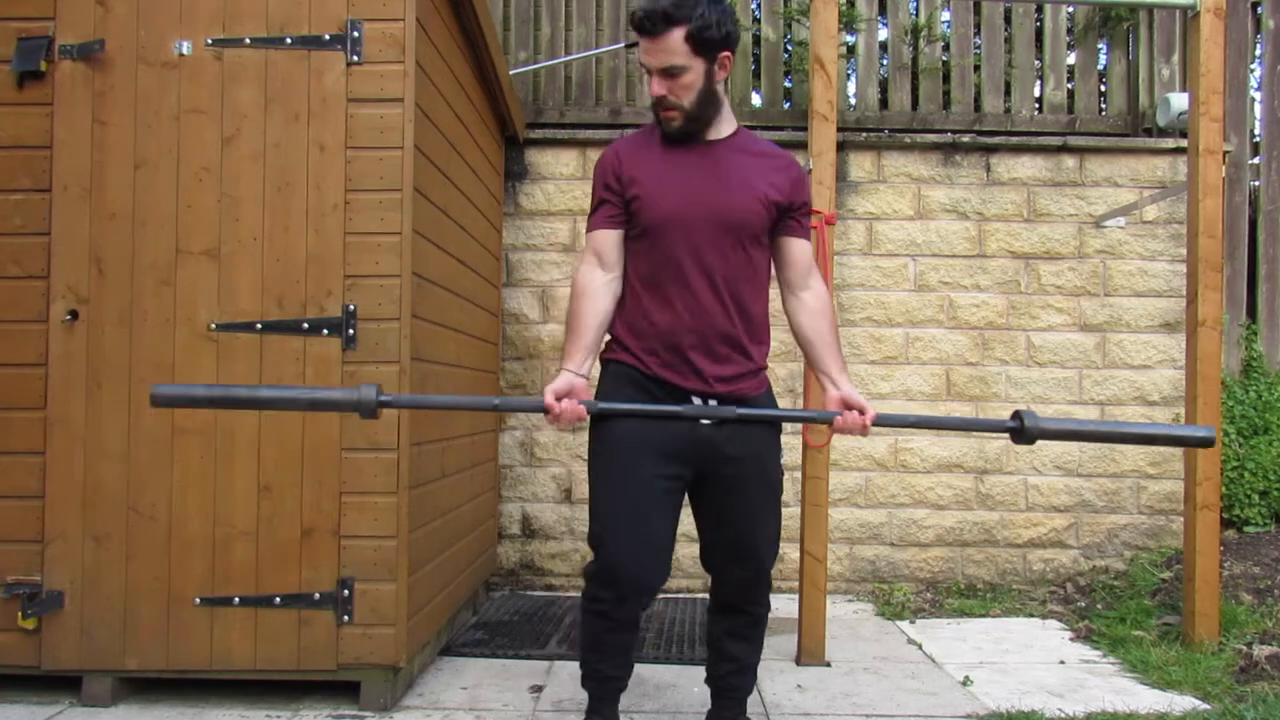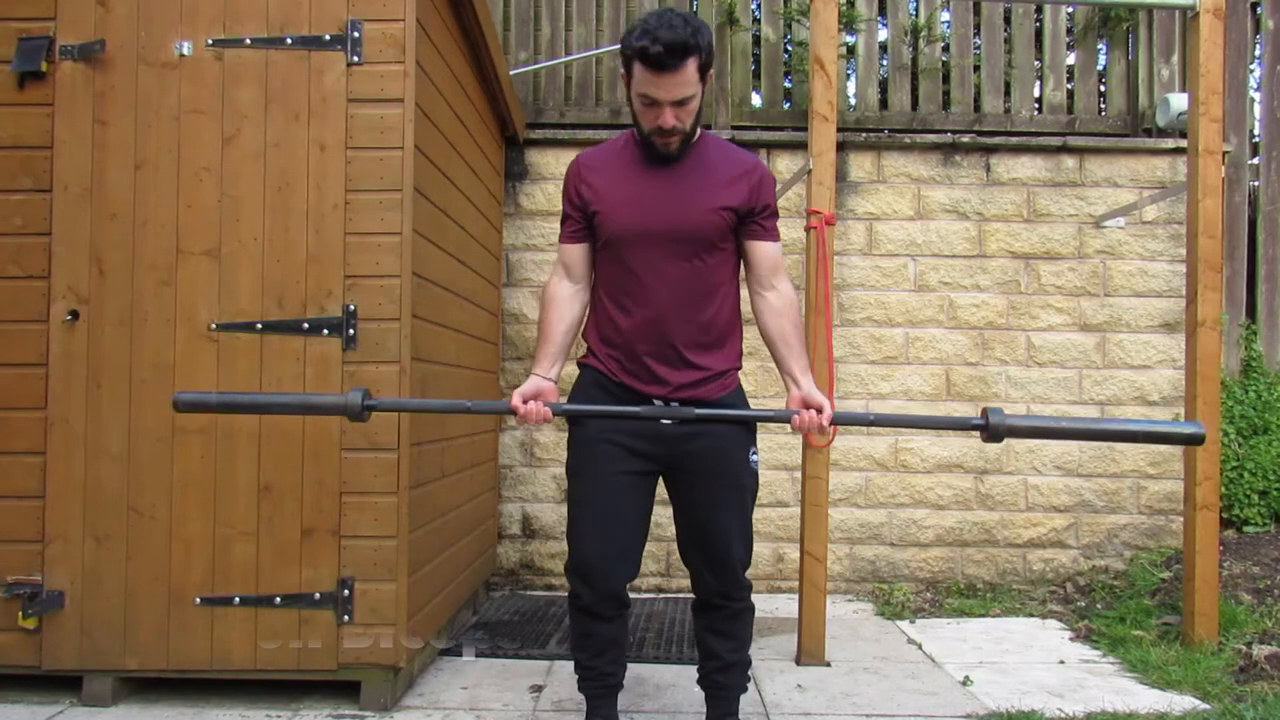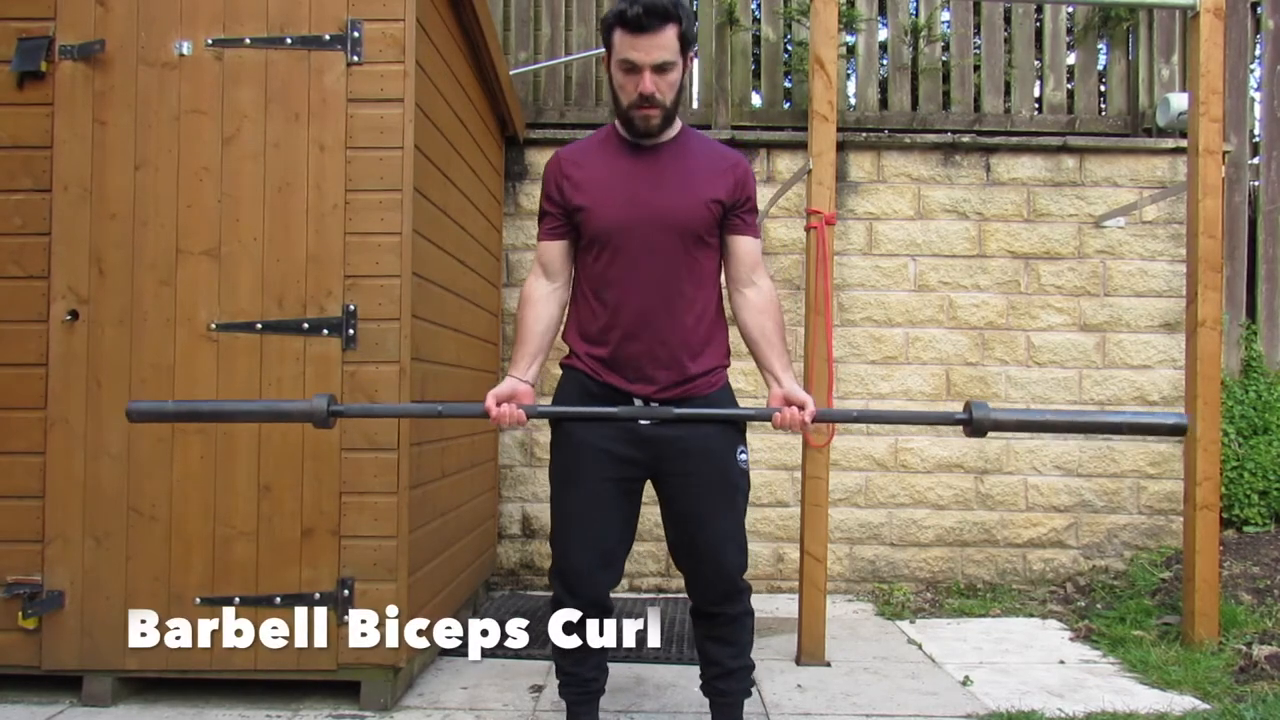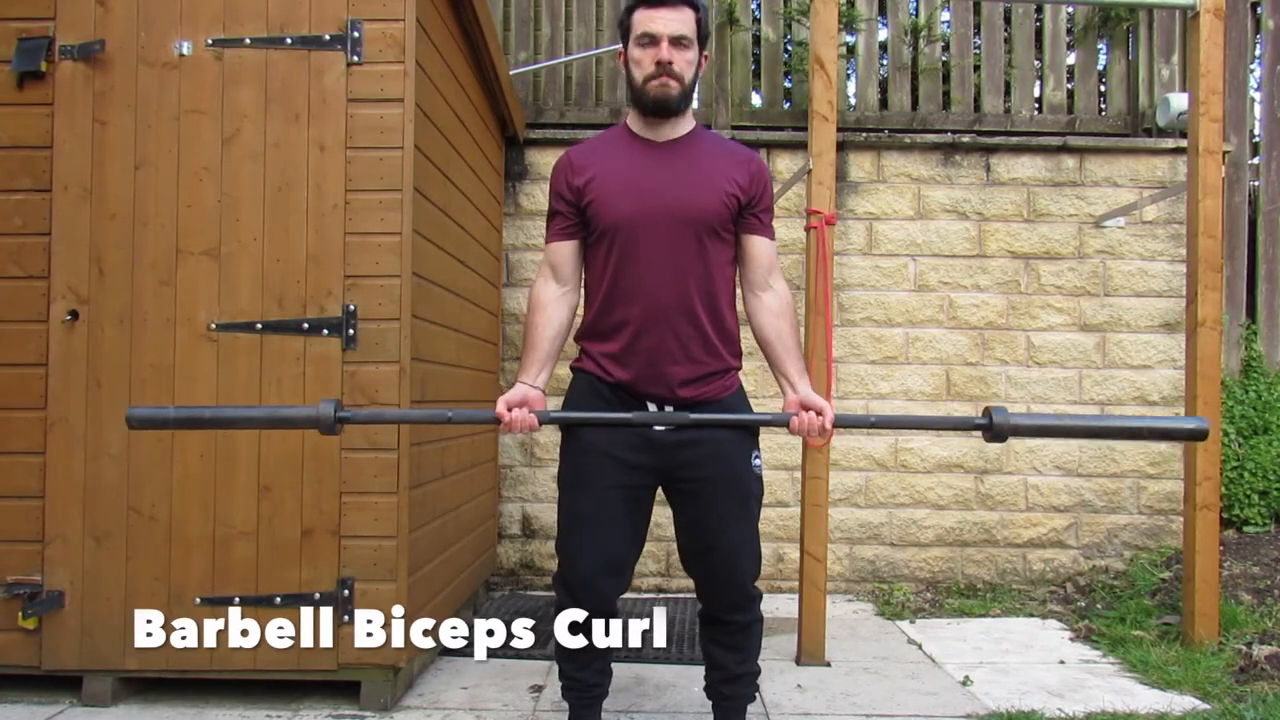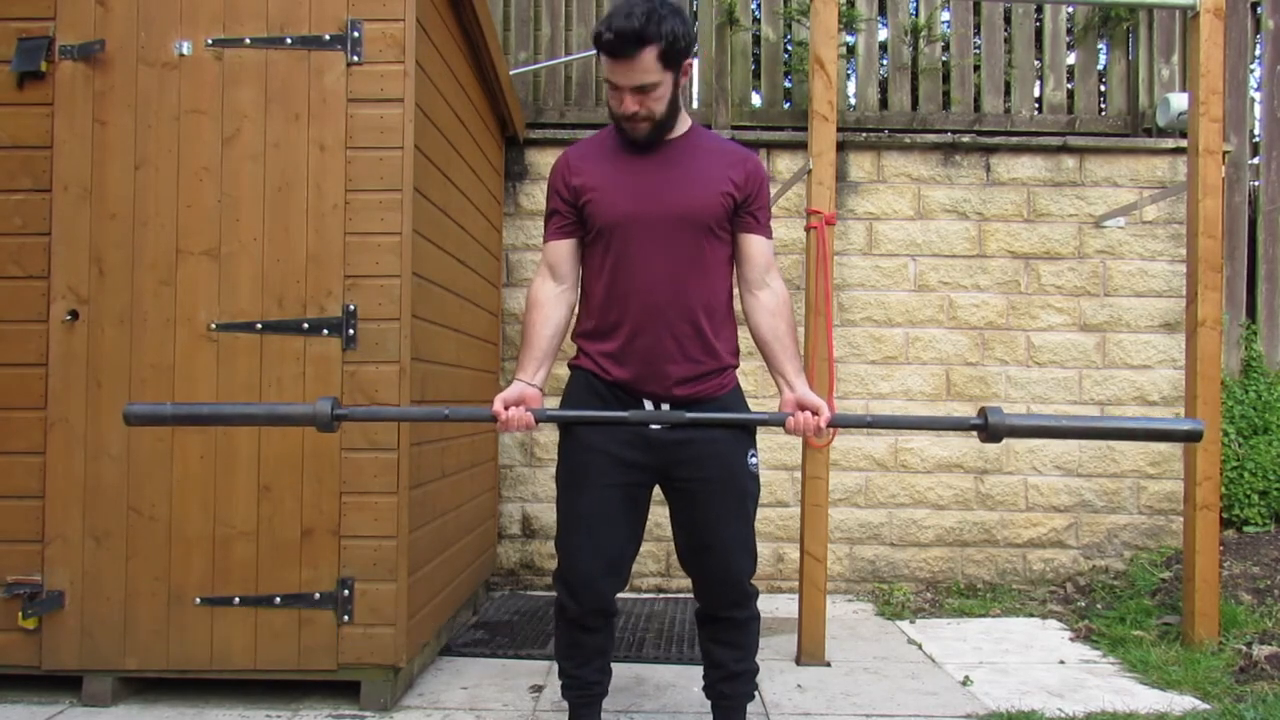
dt=1s
person 1, frame 1
left shoulder: (780, 172)
right shoulder: (624, 160)
left elbow: (802, 286)
right elbow: (600, 270)
left wrist: (835, 381)
right wrist: (573, 369)
left hip: (743, 408)
right hip: (637, 401)
left knee: (746, 578)
right knee: (623, 573)
person 1, frame 2
left shoulder: (746, 175)
right shoulder: (590, 171)
left elbow: (770, 287)
right elbow: (569, 280)
left wrist: (801, 381)
right wrist: (544, 373)
left hip: (713, 407)
right hip: (608, 404)
left knee: (722, 577)
right knee: (596, 574)
person 1, frame 3
left shoulder: (727, 170)
right shoulder: (570, 168)
left elbow: (750, 283)
right elbow: (549, 280)
left wrist: (782, 380)
right wrist: (520, 376)
left hip: (701, 407)
right hip: (593, 405)
left knee: (721, 582)
right knee: (580, 583)
person 1, frame 4
left shoulder: (742, 169)
right shoulder: (580, 167)
left elbow: (764, 287)
right elbow: (558, 283)
left wrist: (797, 386)
right wrist: (530, 383)
left hip: (714, 411)
right hip: (604, 409)
left knee: (732, 589)
right knee: (586, 587)
person 1, frame 5
left shoulder: (738, 169)
right shoulder: (577, 167)
left elbow: (761, 284)
right elbow: (556, 281)
left wrist: (794, 385)
right wrist: (528, 380)
left hip: (712, 410)
right hip: (601, 408)
left knee: (728, 586)
right knee: (585, 586)
